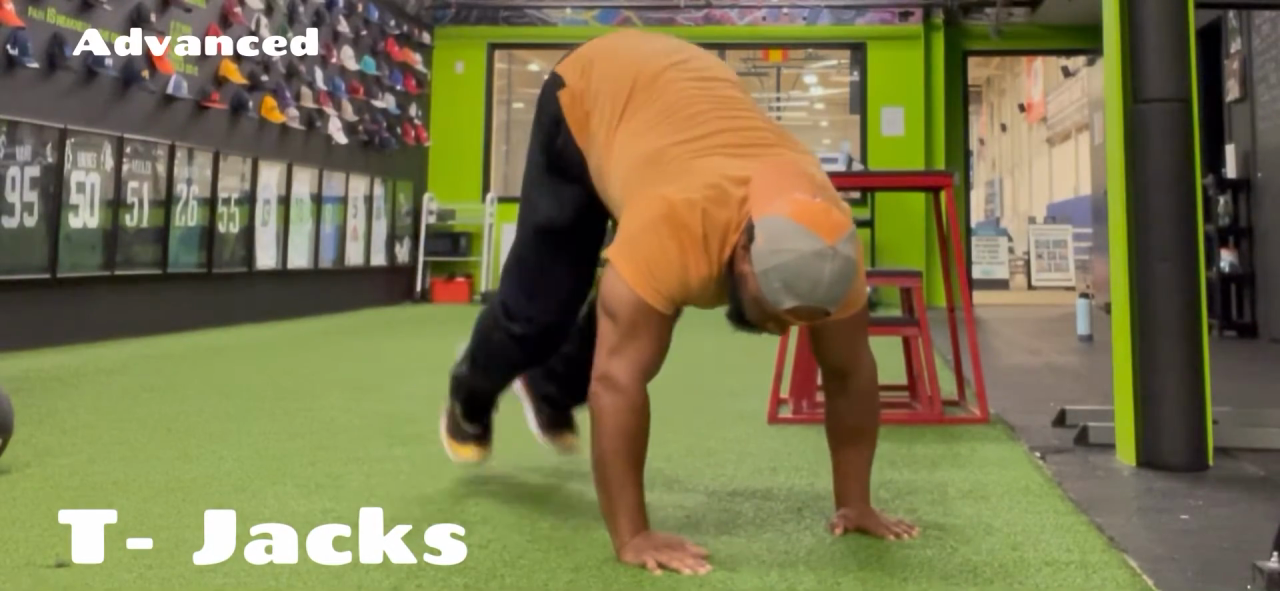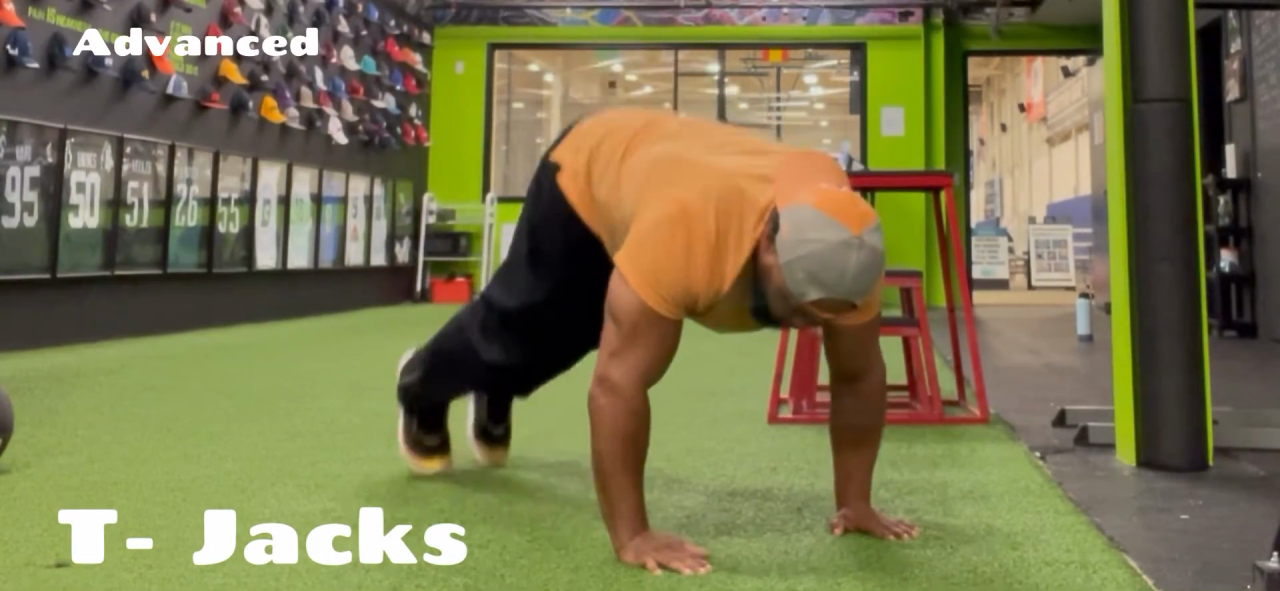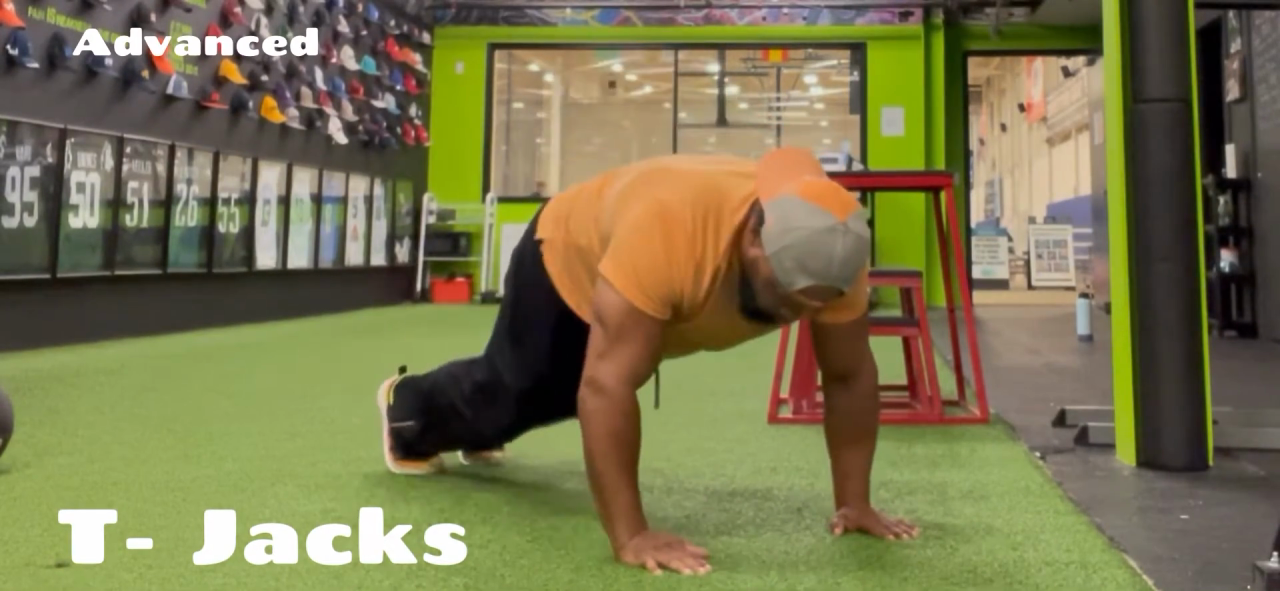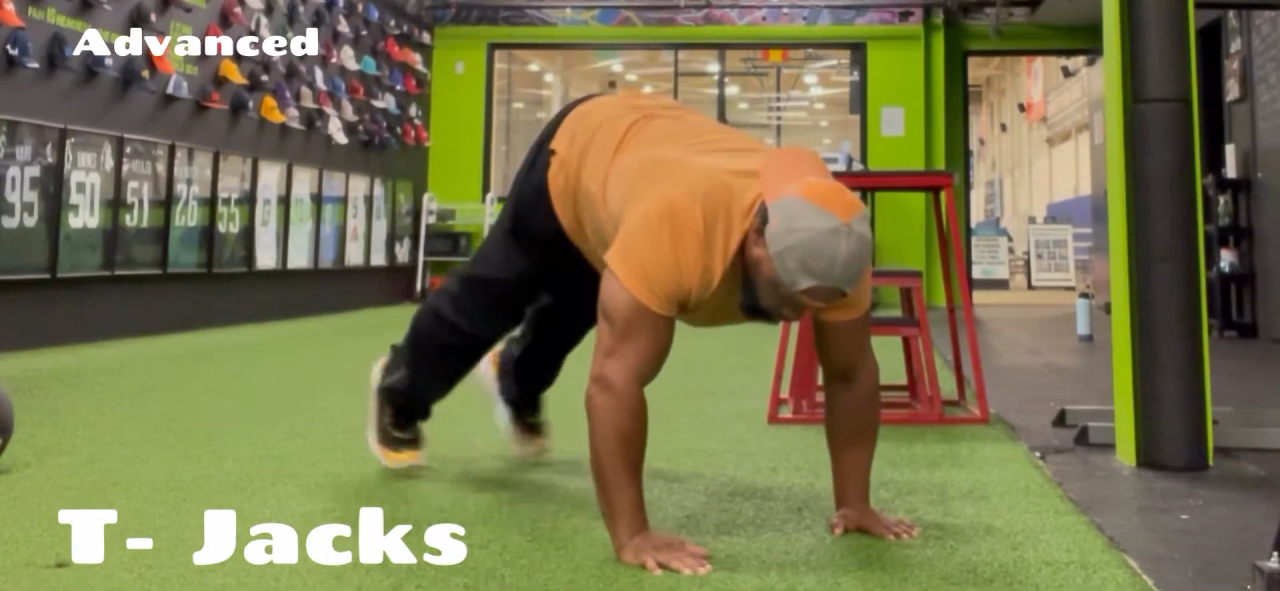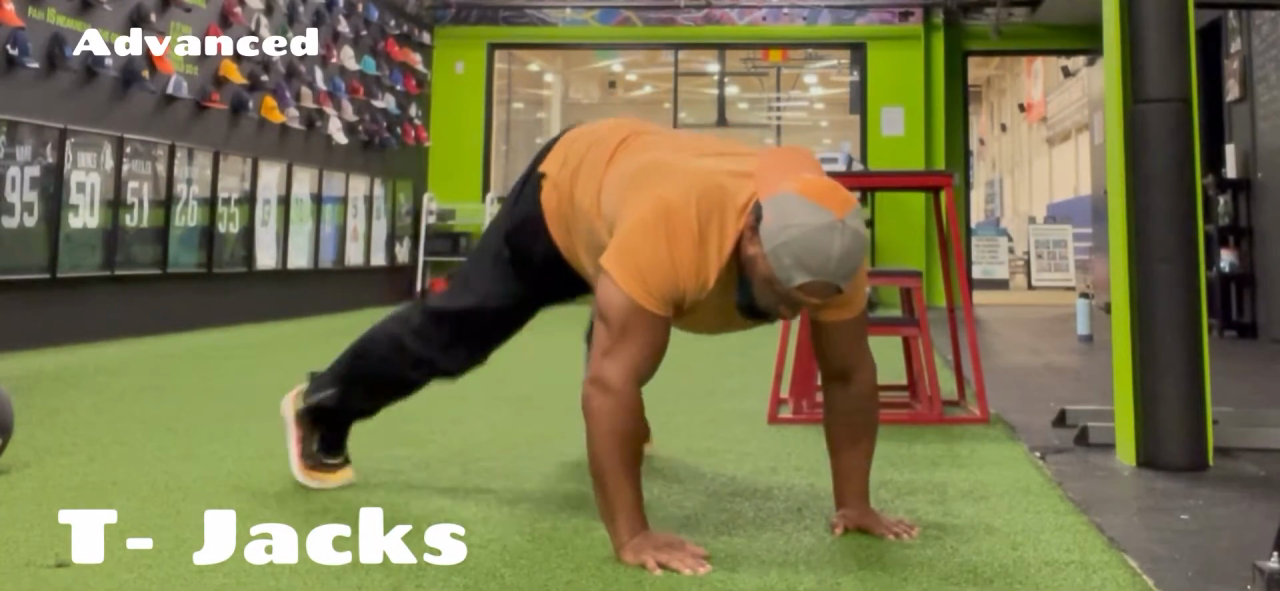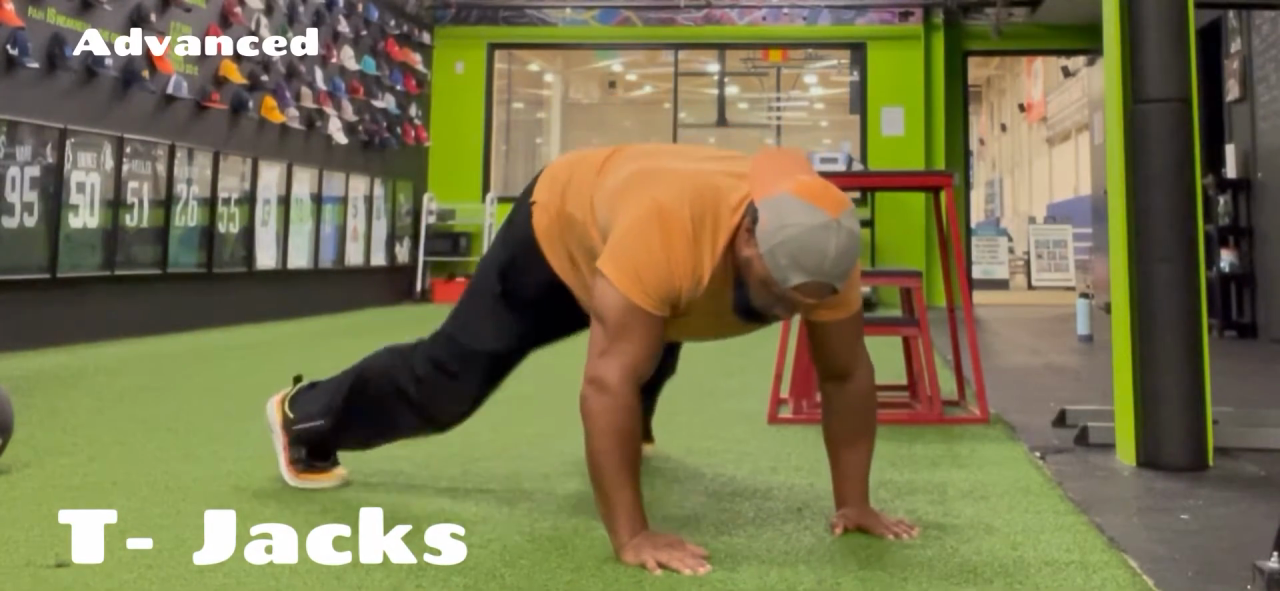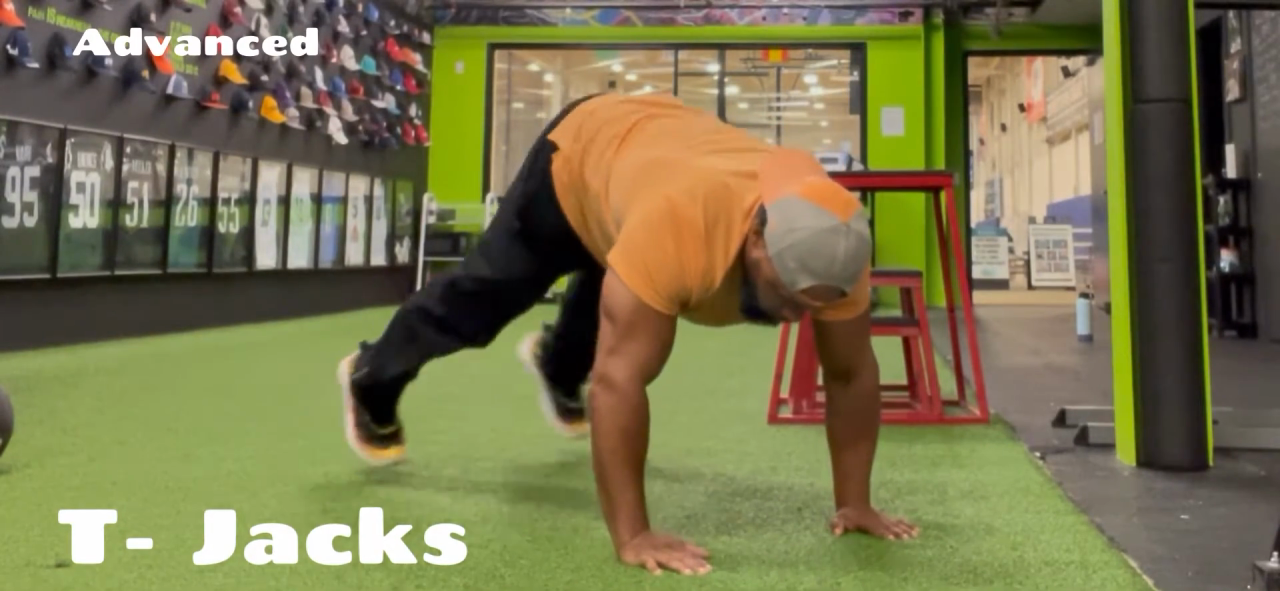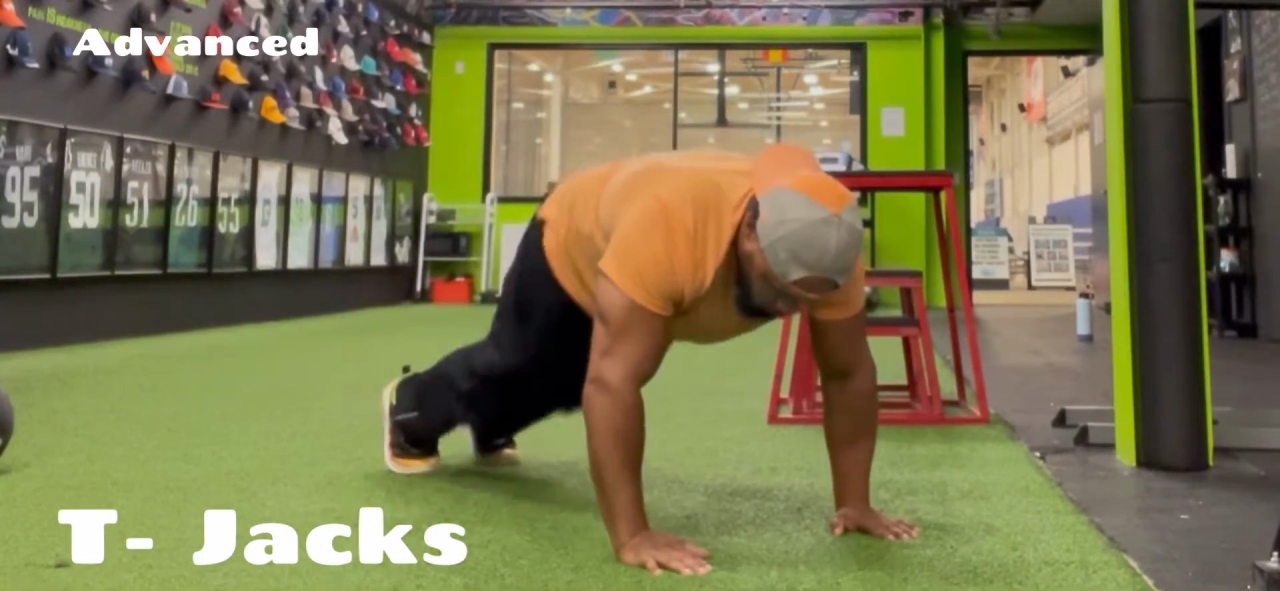
dt=0.2s
person 1, frame 1
left shoulder: (821, 244)
right shoulder: (676, 225)
left elbow: (849, 372)
right elbow: (617, 379)
left wrist: (855, 503)
right wrist: (631, 537)
left knee: (649, 321)
right knee: (541, 301)
left ankle: (550, 386)
right ankle: (472, 396)
person 1, frame 2
left shoulder: (840, 247)
right shoulder: (685, 228)
left elbow: (859, 375)
right elbow: (618, 383)
left wrist: (855, 502)
right wrist: (632, 537)
right hip: (588, 180)
left knee: (572, 336)
right knee: (514, 334)
left ankle: (493, 398)
right ankle: (422, 391)
person 1, frame 3
left shoulder: (827, 248)
right shoulder: (668, 233)
left elbow: (851, 377)
right elbow: (605, 386)
left wrist: (856, 504)
right wrist: (631, 536)
right hip: (572, 258)
left knee: (557, 397)
right knee: (510, 396)
left ankle: (477, 425)
right ankle: (408, 409)
person 1, frame 4
left shoulder: (828, 243)
right shoulder: (674, 228)
left elbow: (851, 373)
right elbow: (614, 380)
left wrist: (855, 503)
right wrist: (632, 537)
right hip: (582, 156)
left knee: (579, 306)
right knee: (490, 300)
left ankle: (516, 375)
right ankle: (401, 388)
person 1, frame 5
left shoulder: (822, 247)
right shoulder: (670, 229)
left elbow: (849, 374)
right elbow: (609, 381)
left wrist: (855, 503)
right wrist: (631, 536)
right hip: (572, 185)
left knee: (633, 319)
right knee: (458, 327)
left ankle: (617, 422)
right ankle: (320, 406)
person 1, frame 6
left shoulder: (819, 251)
right shoulder: (665, 231)
left elbow: (846, 375)
right elbow: (606, 381)
left wrist: (855, 503)
right wrist: (631, 537)
right hip: (565, 219)
left knee: (657, 337)
right knee: (456, 370)
left ankle: (625, 426)
right ankle: (303, 416)
person 1, frame 7
left shoulder: (827, 247)
right shoulder: (676, 226)
left elbow: (852, 370)
right elbow: (618, 378)
left wrist: (855, 500)
right wrist: (631, 536)
right hip: (582, 158)
right knee: (479, 300)
left ankle: (557, 363)
right ankle: (369, 379)
person 1, frame 8
left shoulder: (824, 247)
right shoulder: (667, 229)
left elbow: (849, 374)
right elbow: (612, 382)
left wrist: (855, 504)
right wrist: (631, 536)
right hip: (572, 244)
left knee: (552, 389)
right knee: (508, 372)
left ankle: (491, 424)
right ankle: (411, 411)
